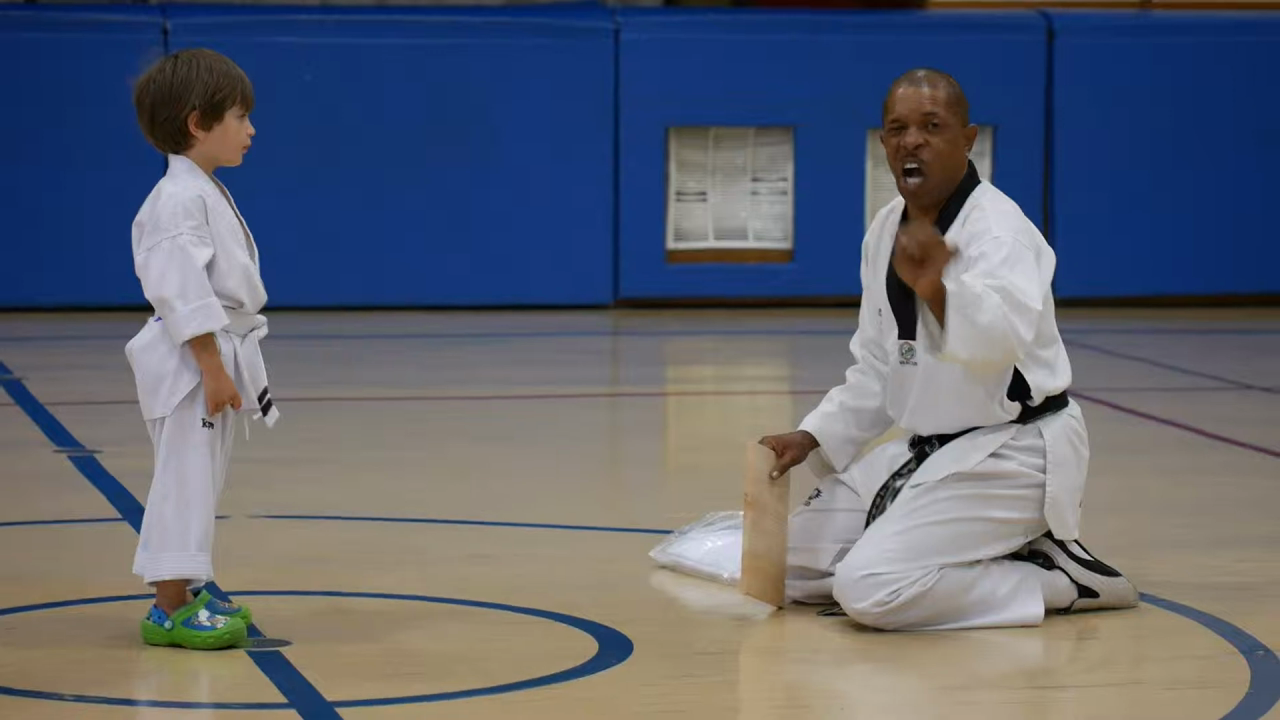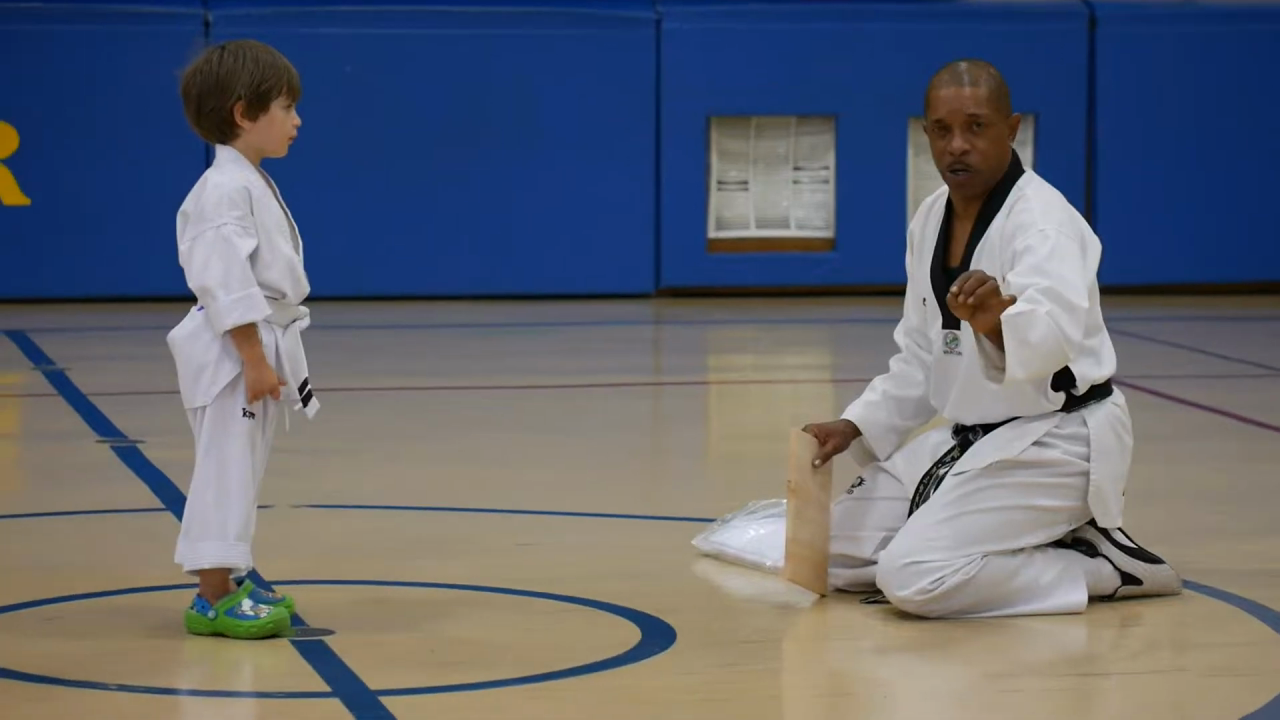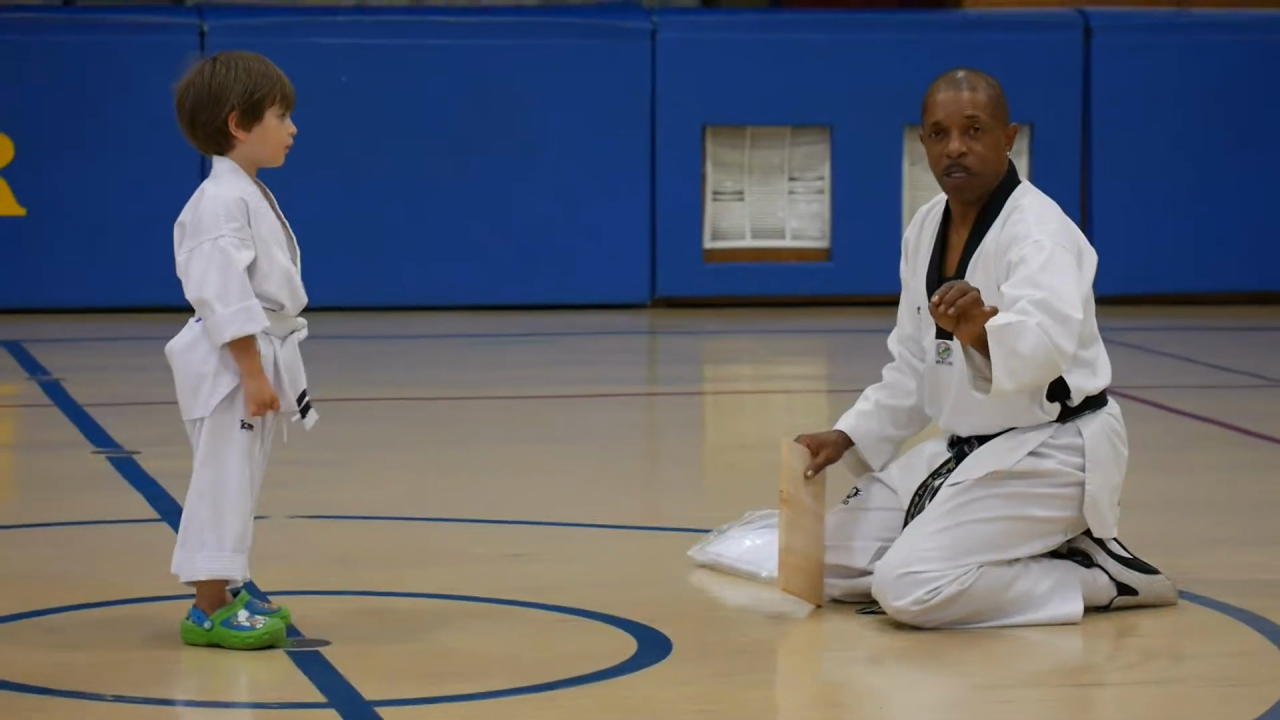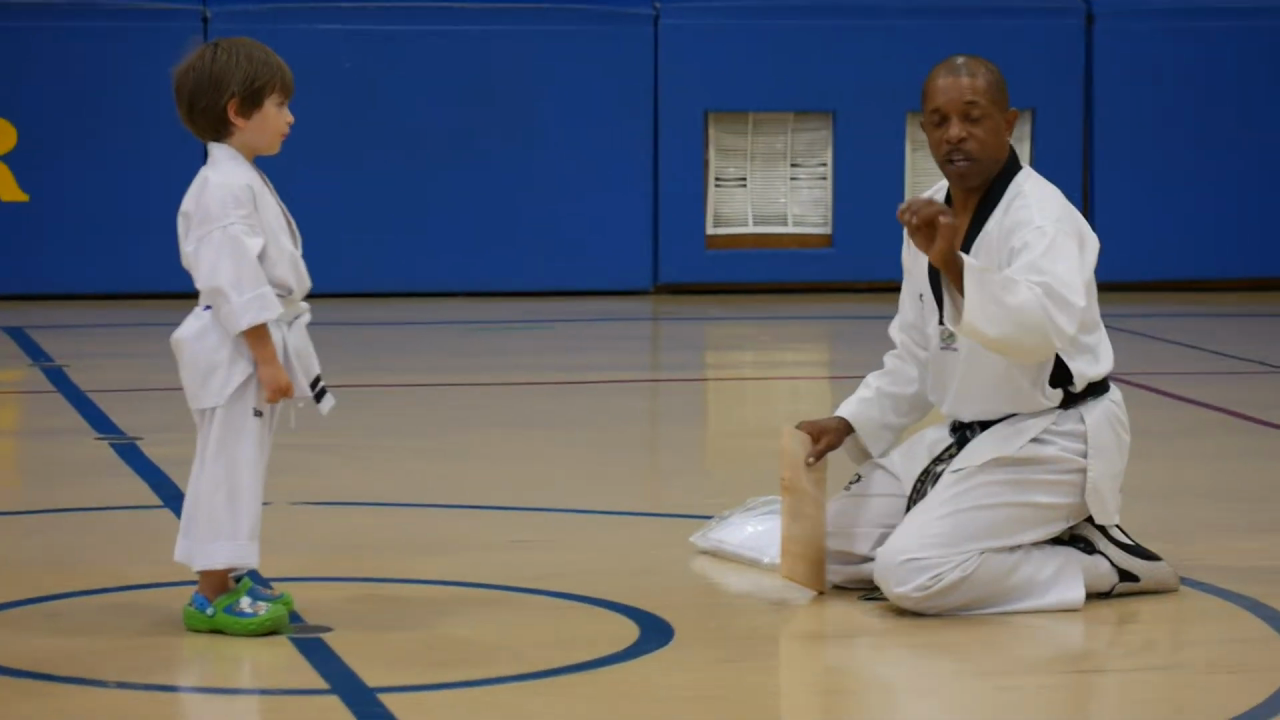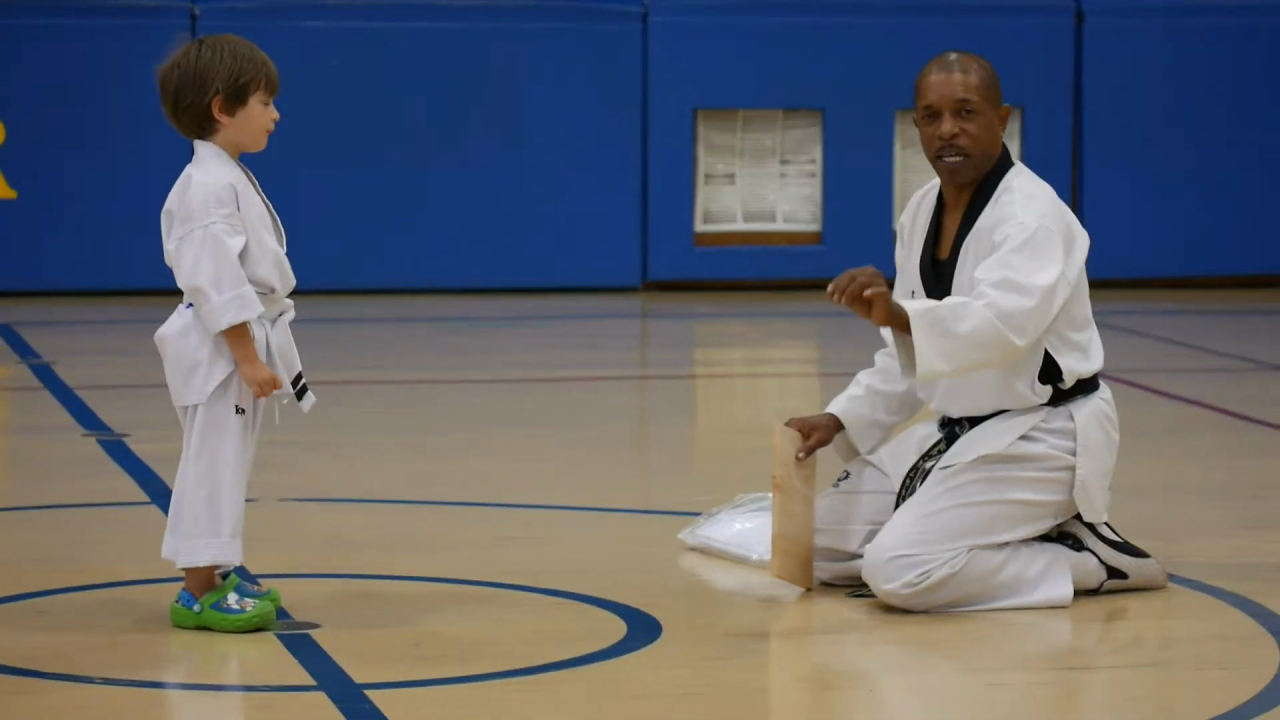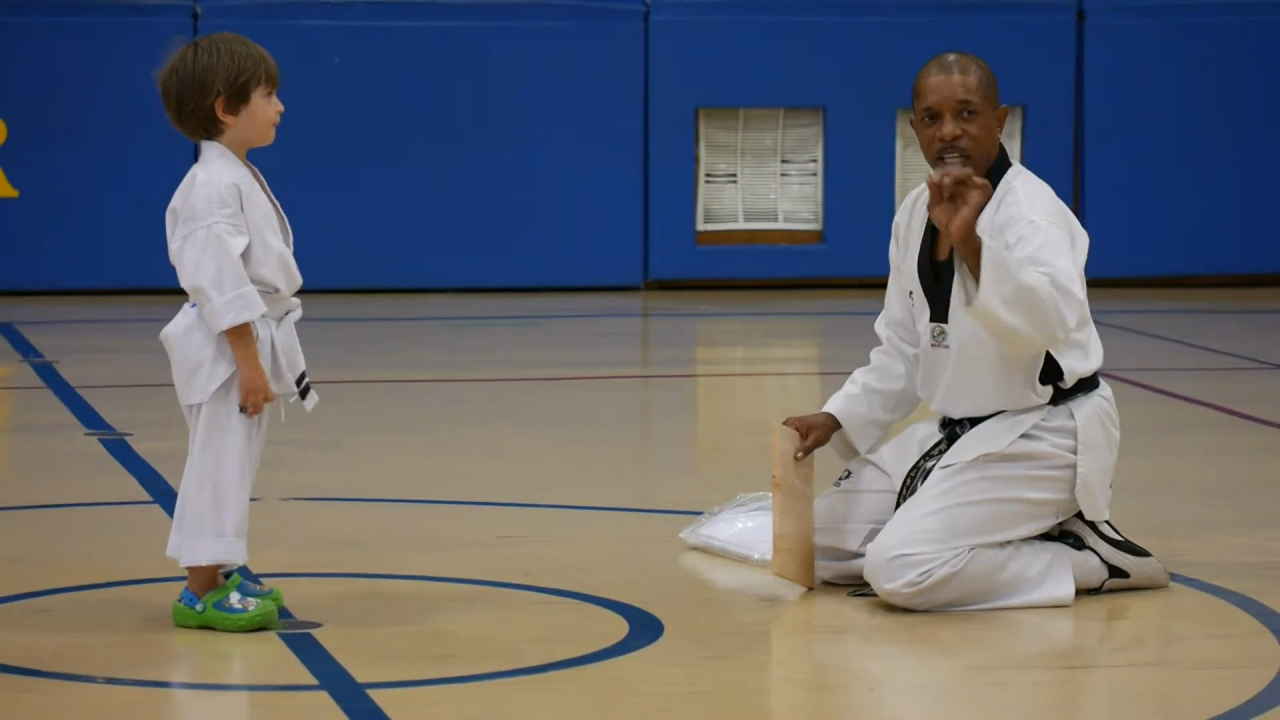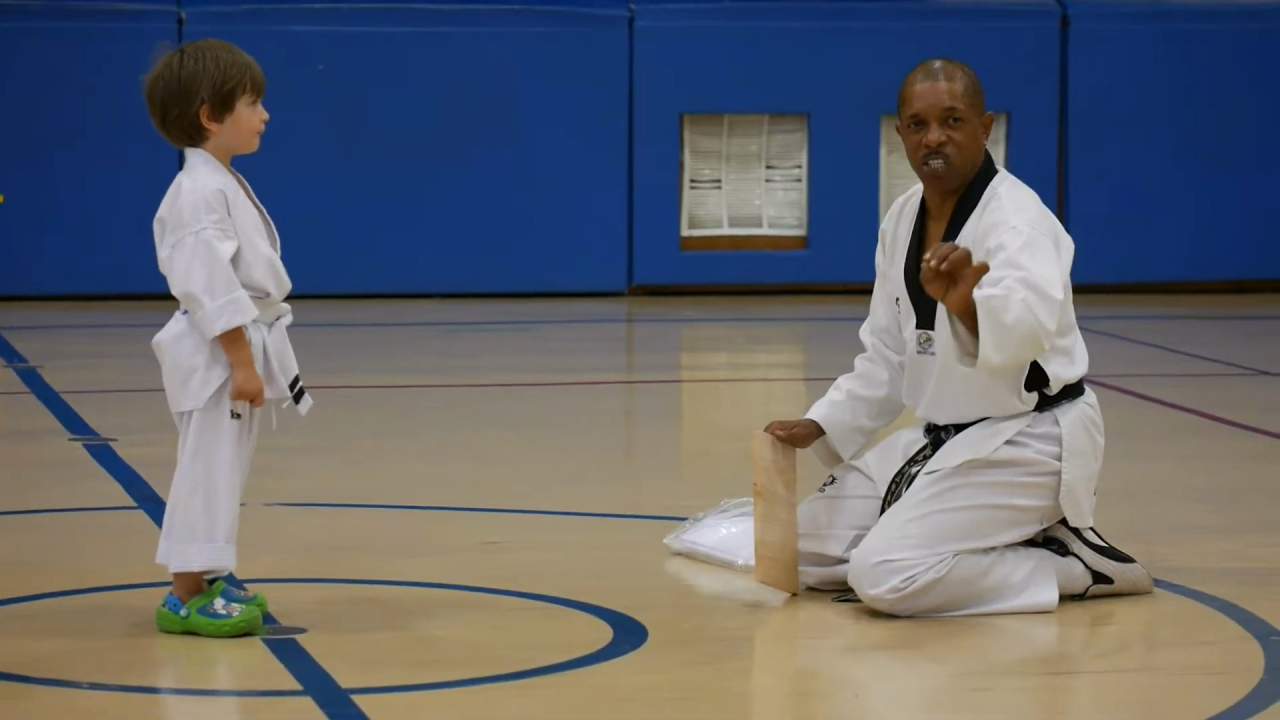
dt=0.4s
person 1, frame 1
left shoulder: (205, 193)
right shoulder: (180, 199)
right elbow: (182, 295)
right wrist: (212, 369)
left hip: (213, 361)
right hip: (191, 362)
left knee: (200, 477)
right knee: (185, 478)
left ankle: (187, 592)
right ankle: (170, 609)
person 1, frame 2
left shoulder: (253, 183)
right shoulder: (226, 188)
right elbow: (226, 284)
right wrist: (254, 360)
left hip: (258, 349)
right hip: (234, 351)
left knee: (242, 467)
right knee: (225, 467)
left ankle: (231, 578)
right ankle: (214, 597)
person 1, frame 3
left shoulder: (248, 194)
right shoulder: (222, 199)
right elbow: (223, 296)
right wrist: (253, 373)
left hip: (255, 362)
right hip: (230, 364)
left knee: (238, 478)
right knee: (221, 479)
left ankle: (227, 590)
right ankle: (209, 609)
person 1, frame 4
left shoulder: (243, 180)
right shoulder: (225, 186)
right elbow: (234, 283)
left wrist: (272, 355)
right wrist: (266, 359)
left hip: (254, 349)
right hip: (237, 350)
left knee: (240, 466)
right knee: (228, 465)
left ankle: (230, 579)
right ankle: (211, 595)
person 1, frame 5
left shoulder: (230, 178)
right shoulder: (209, 185)
right elbow: (216, 282)
right wrist: (248, 358)
left hip: (242, 348)
right hip: (221, 349)
left knee: (227, 464)
right knee: (212, 465)
left ankle: (218, 575)
right ankle: (198, 593)
person 1, frame 6
left shoulder: (239, 177)
right shoulder: (214, 184)
right elbow: (219, 284)
right wrist: (248, 361)
left hip: (251, 344)
right hip: (227, 348)
left knee: (233, 462)
right knee: (217, 463)
left ankle: (222, 573)
right ankle: (201, 591)
person 1, frame 7
left shoulder: (225, 184)
right shoulder: (200, 192)
right elbow: (210, 288)
right wrist: (241, 363)
left hip: (240, 351)
right hip: (218, 354)
left knee: (224, 469)
right knee: (207, 469)
left ankle: (210, 581)
right ankle: (186, 596)
person 2, frame 1
left shoulder: (998, 227)
right shoulder: (886, 227)
left elbow: (993, 345)
right elbow: (880, 369)
left wrist: (930, 286)
right wrist: (814, 437)
left hip: (1016, 452)
right hip: (931, 448)
left knee: (879, 597)
right knee: (796, 569)
left ankle: (1060, 576)
right ankle: (1011, 562)
person 2, frame 2
left shoulder: (1043, 221)
right shoulder: (931, 218)
left elbow: (1052, 334)
right elbow: (920, 357)
left wrist: (997, 319)
right wrist: (857, 425)
left hip: (1055, 441)
right hip: (968, 437)
left knee: (913, 579)
right knee: (839, 554)
left ankle: (1101, 564)
right ankle: (1047, 542)
person 2, frame 3
left shoulder: (1038, 231)
right shoulder: (926, 226)
left elbow: (1043, 344)
right elbow: (912, 365)
left wrist: (979, 330)
right wrist: (849, 436)
left hip: (1049, 452)
right hip: (964, 448)
left knee: (907, 589)
right knee: (833, 562)
left ankle: (1095, 574)
right ankle: (1044, 555)
person 2, frame 4
left shoulder: (1042, 215)
right shoulder: (934, 212)
left elbow: (1044, 325)
right elbow: (916, 353)
left wrist: (954, 267)
right wrist: (850, 422)
left hip: (1051, 439)
right hip: (967, 434)
left knee: (909, 577)
right knee: (838, 551)
left ankle: (1099, 562)
right ankle: (1043, 543)
person 2, frame 5
left shoulder: (1031, 213)
right shoulder: (925, 209)
left elbow: (1000, 324)
right elbow: (906, 347)
left wrist: (897, 314)
right wrist: (840, 419)
left hip: (1039, 437)
right hip: (958, 431)
left knee: (898, 573)
right knee: (829, 545)
left ankle: (1088, 559)
right ankle: (1025, 534)
person 2, frame 6
left shoulder: (1030, 210)
right shoulder: (915, 212)
left elbow: (1047, 316)
right elbow: (903, 347)
left wrist: (968, 245)
right wrist: (837, 418)
left hip: (1043, 435)
right hip: (956, 430)
left knee: (899, 572)
right knee: (827, 545)
left ankle: (1088, 558)
right ankle: (1025, 540)
person 2, frame 7
left shoulder: (1017, 219)
right shoulder: (903, 218)
left elbow: (1028, 323)
right elbow: (887, 355)
left wrist: (966, 303)
right wrist: (820, 425)
left hip: (1027, 441)
right hip: (941, 436)
left knee: (884, 578)
right knee: (810, 550)
left ankle: (1074, 564)
right ankle: (1013, 544)
